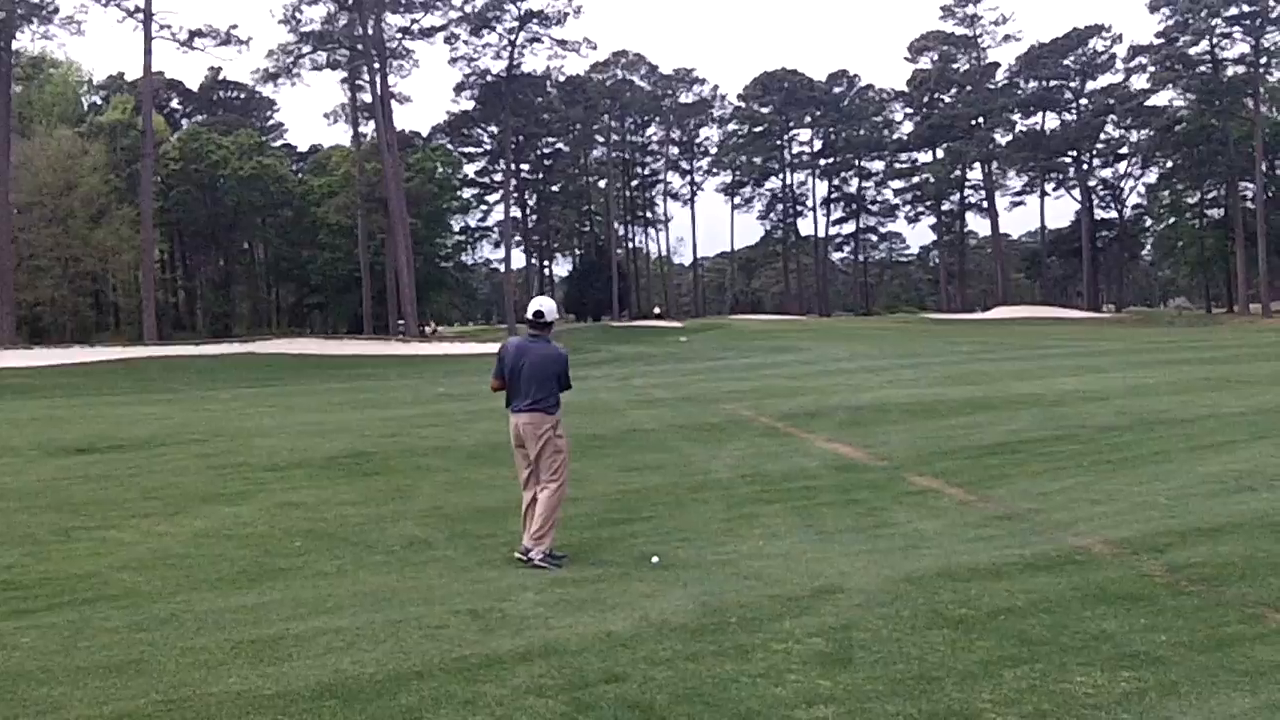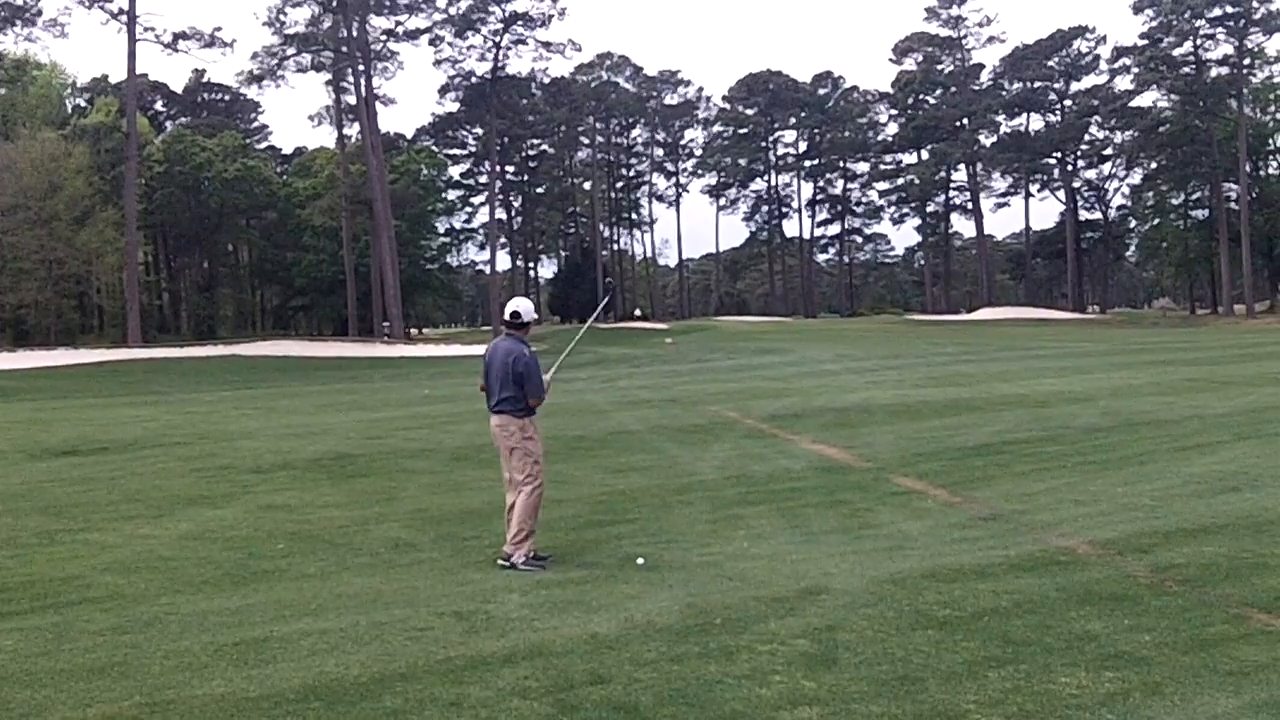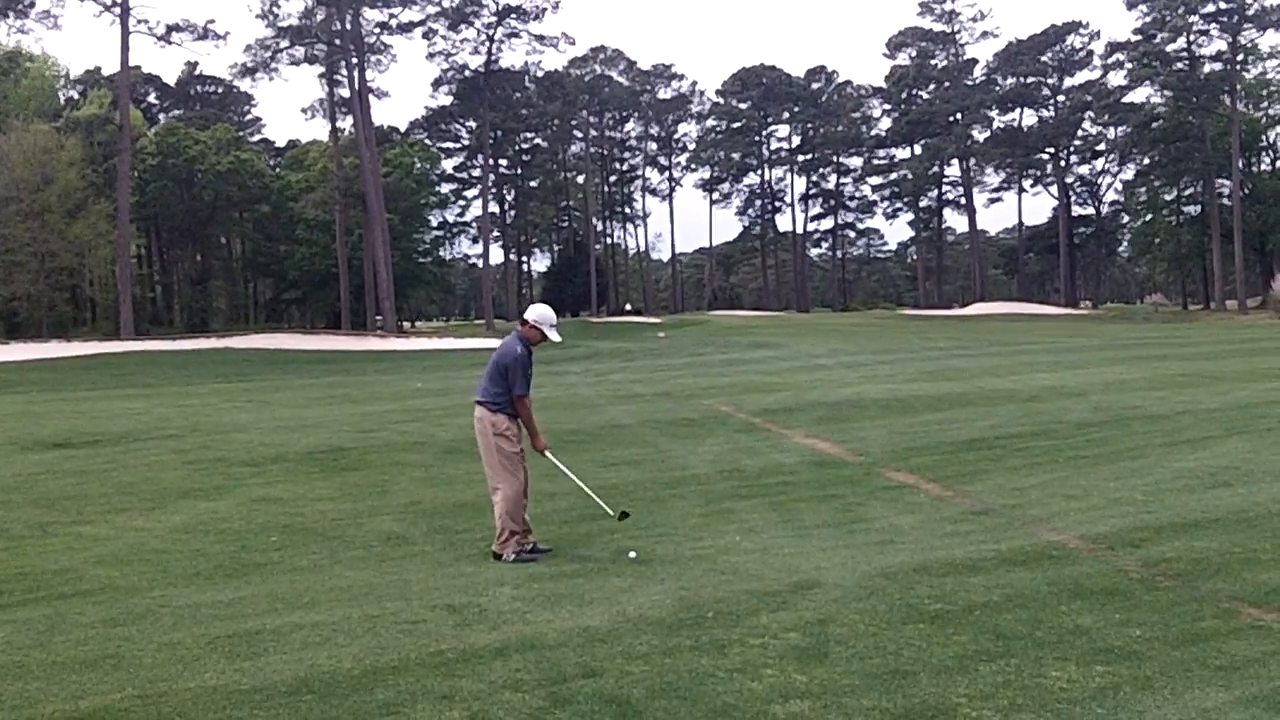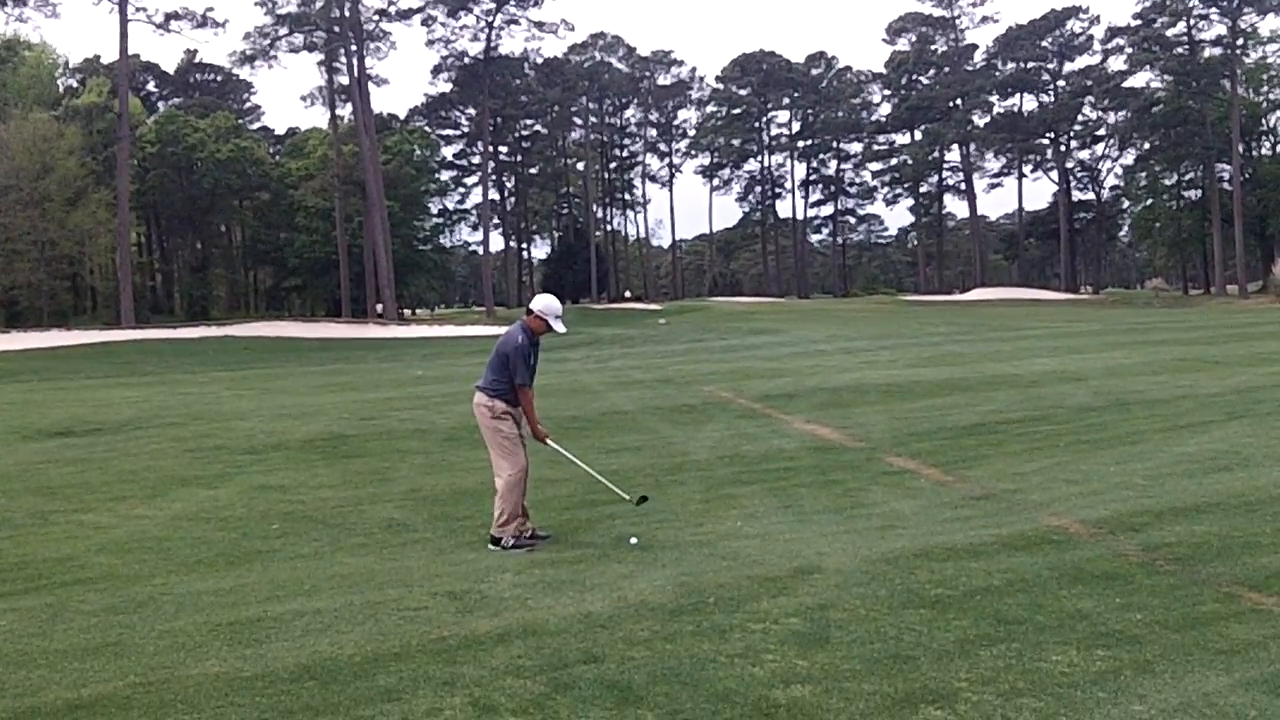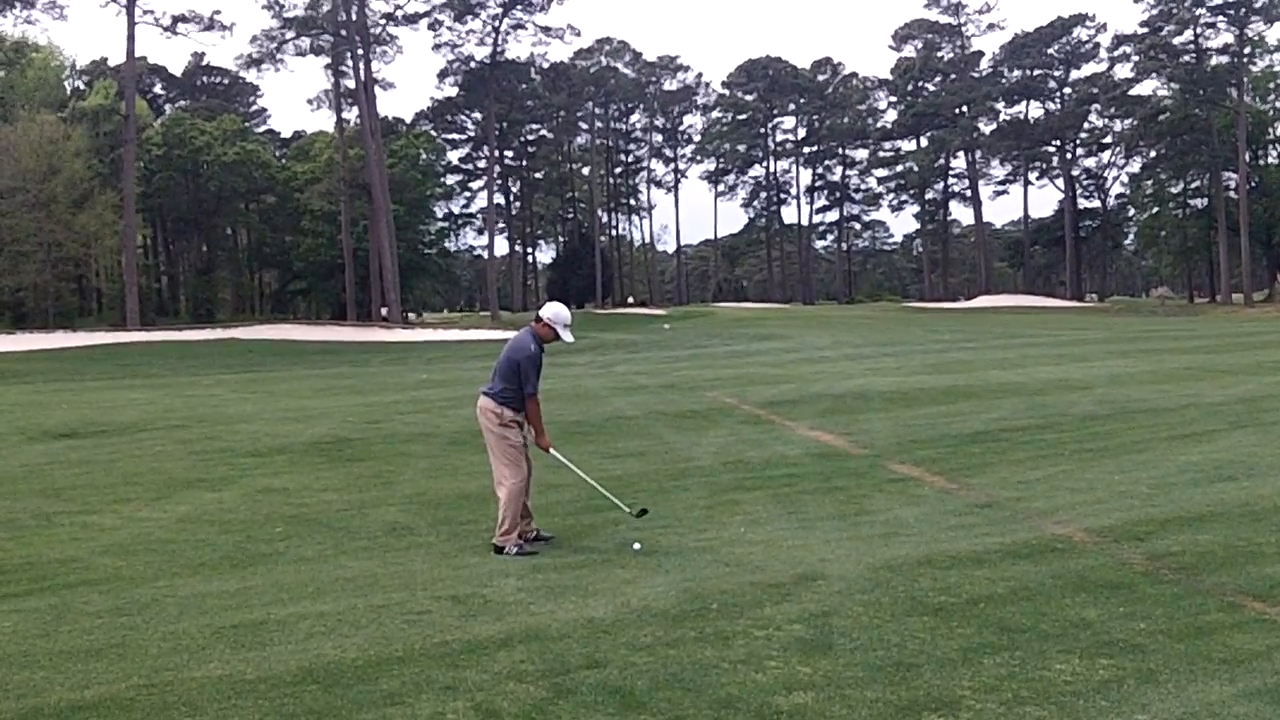
dt=1s
person 1, frame 1
left shoulder: (509, 347)
right shoulder: (558, 355)
left elbow: (495, 385)
right elbow: (564, 387)
left hip: (517, 420)
right hip: (544, 422)
left knee: (531, 486)
right knee: (553, 484)
left ankle: (533, 545)
right ankle: (534, 546)
person 1, frame 2
left shoulder: (493, 347)
right shoulder: (524, 355)
left elbow: (485, 385)
right elbow: (535, 400)
right wrist: (543, 386)
left hip: (498, 420)
right hip: (517, 424)
left knee: (516, 487)
right knee: (530, 485)
left ankle: (519, 547)
right ankle: (515, 552)
person 1, frame 3
left shoulder: (518, 346)
right shoulder: (517, 353)
left elbow: (523, 397)
right elbow: (520, 401)
left wrist: (532, 432)
right wrist: (535, 436)
left hip: (501, 418)
right hip: (495, 419)
left knee: (518, 482)
right knee: (508, 484)
left ankle: (523, 540)
right ankle: (505, 549)
person 1, frame 4
left shoulder: (530, 338)
right shoulder: (517, 342)
left elbow: (527, 385)
right elbow: (521, 389)
left wrist: (532, 420)
right wrist: (535, 426)
left hip: (506, 406)
right hip: (493, 406)
left knee: (519, 466)
right knee: (512, 467)
left ankle: (520, 527)
right ankle: (502, 534)
person 1, frame 5
left shoulder: (529, 340)
right shoulder: (529, 350)
right elbow: (531, 398)
left wrist: (533, 427)
right wrist: (540, 434)
left hip: (505, 411)
right hip: (498, 412)
left knee: (522, 471)
right knee: (513, 476)
left ankle: (525, 528)
right ankle: (505, 542)
